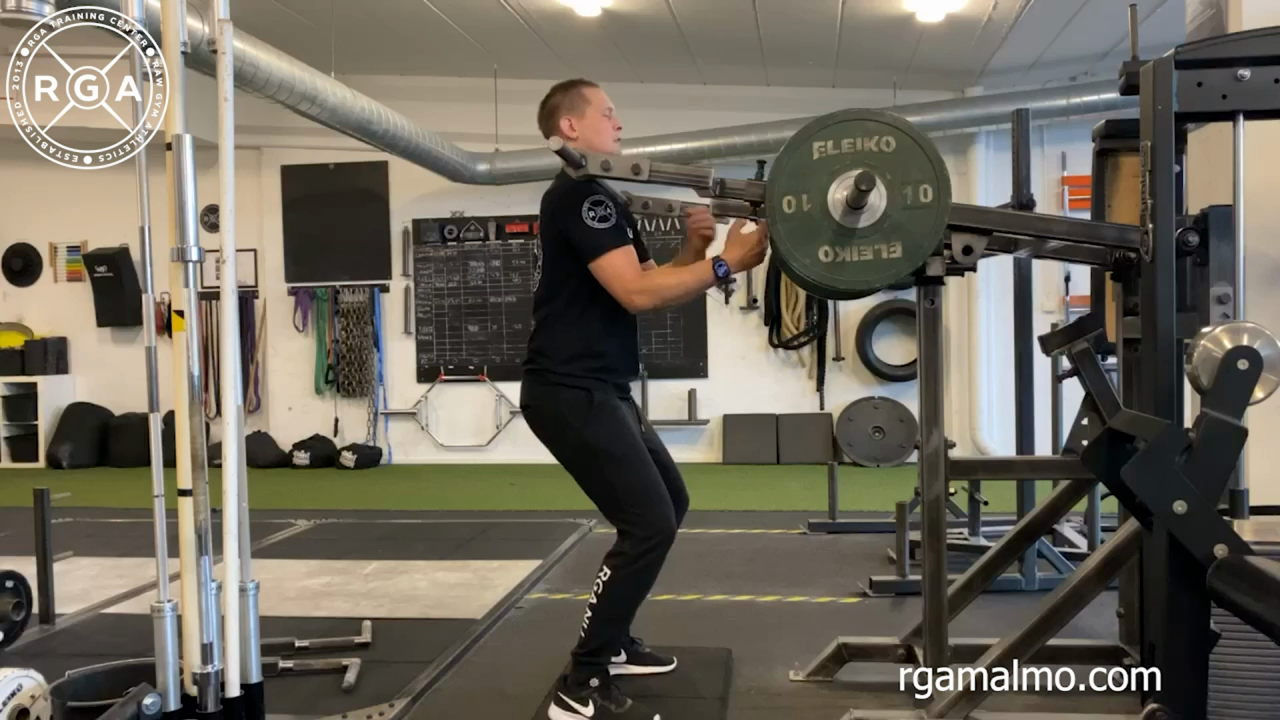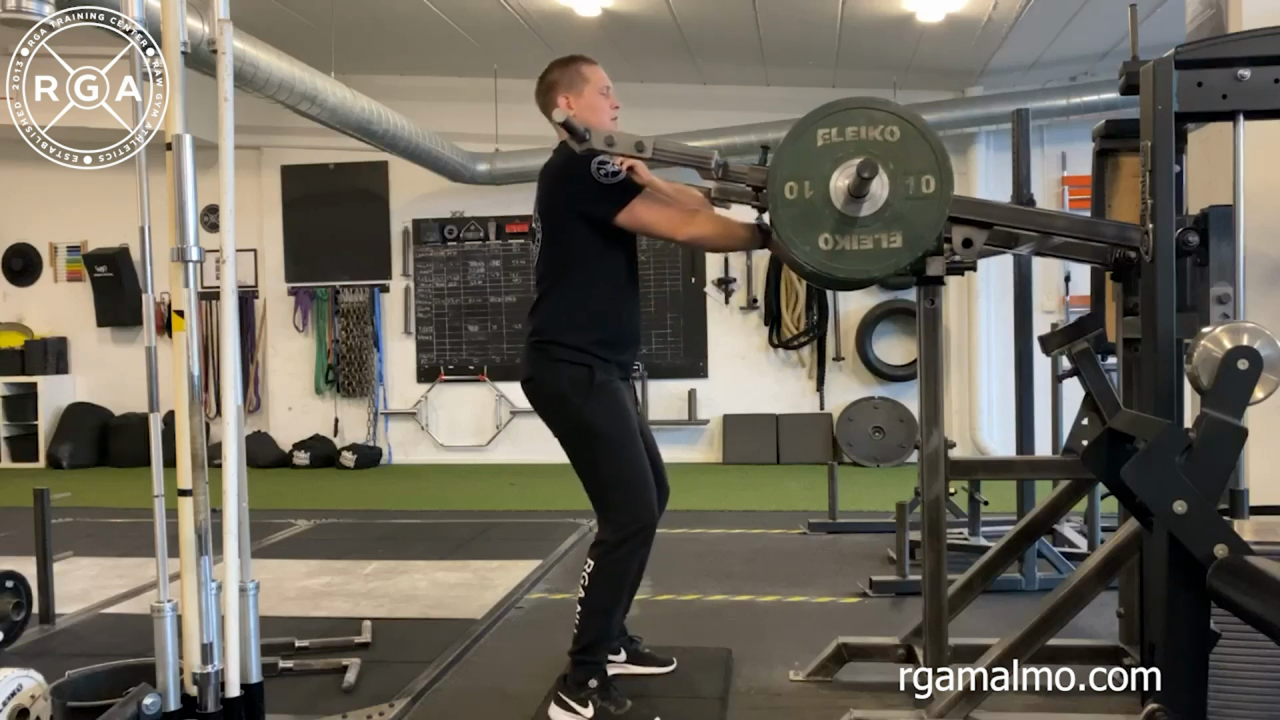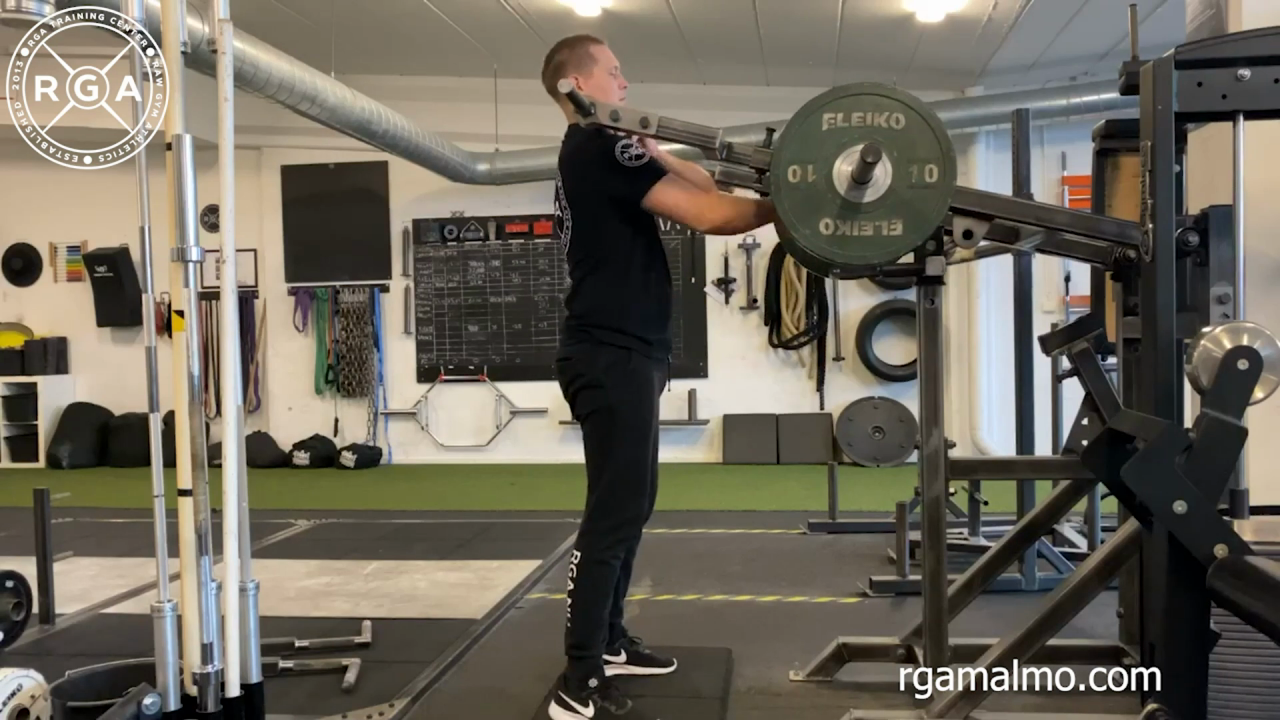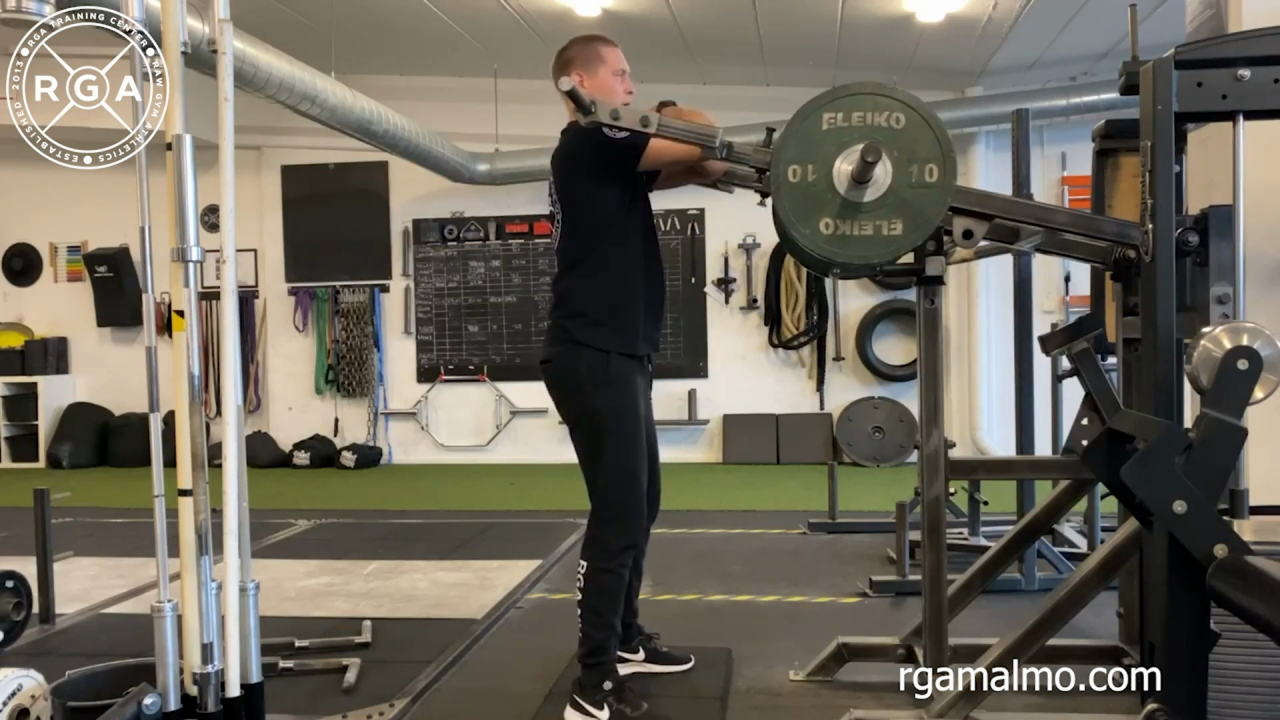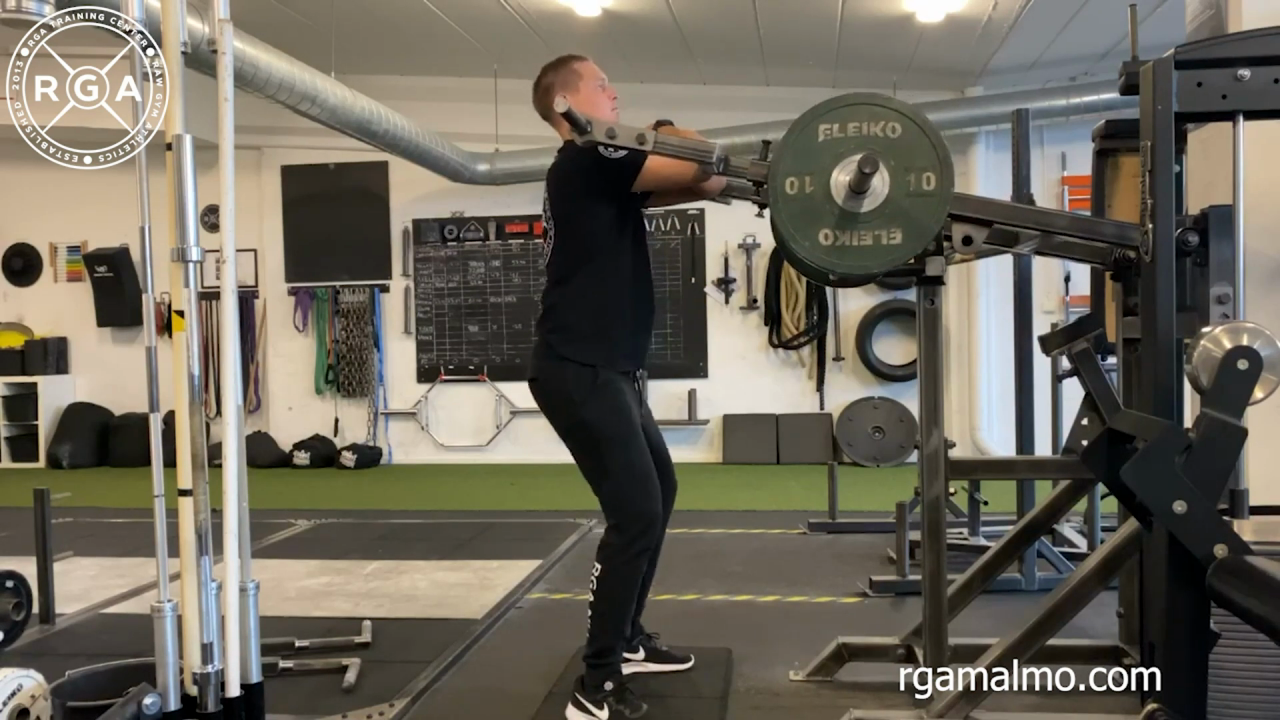
dt=1s
person 1, frame 1
left shoulder: (599, 198)
right shoulder: (578, 195)
left elbow: (649, 281)
right elbow: (636, 292)
left wrist: (693, 246)
right wrist: (726, 264)
left hip: (600, 389)
right hip: (571, 393)
left knee: (668, 505)
right knee: (648, 526)
left ankle: (612, 643)
person 1, frame 2
left shoulder: (590, 173)
right shoulder: (577, 170)
left elbow: (689, 205)
right elbow: (683, 229)
left wrist: (644, 180)
right wrist: (768, 236)
left hip: (597, 367)
right hip: (573, 371)
left knee: (647, 500)
right knee: (630, 517)
left ankle: (608, 642)
person 1, frame 3
left shoulder: (597, 152)
right shoulder: (599, 148)
left elbow: (696, 186)
right elbow: (704, 209)
left wrist: (655, 155)
right wrist: (779, 207)
left hip: (623, 353)
right hip: (610, 357)
left knee: (629, 506)
right knee: (615, 512)
left ankle: (608, 642)
person 1, frame 4
left shoulder: (610, 155)
right shoulder: (590, 142)
left elbow: (706, 165)
right elbow: (705, 146)
left wrist: (670, 128)
right wrist: (677, 118)
left hip: (617, 355)
right hip: (592, 359)
left knee: (638, 506)
right knee: (618, 515)
left ankle: (624, 641)
person 1, frame 5
left shoulder: (602, 173)
right shoulder: (586, 161)
left elbow: (695, 181)
right elbow: (697, 166)
left wrist: (691, 162)
right wrist: (669, 135)
left hip: (603, 368)
right hip: (577, 370)
left knee: (658, 494)
right knee: (636, 514)
left ankle: (627, 639)
